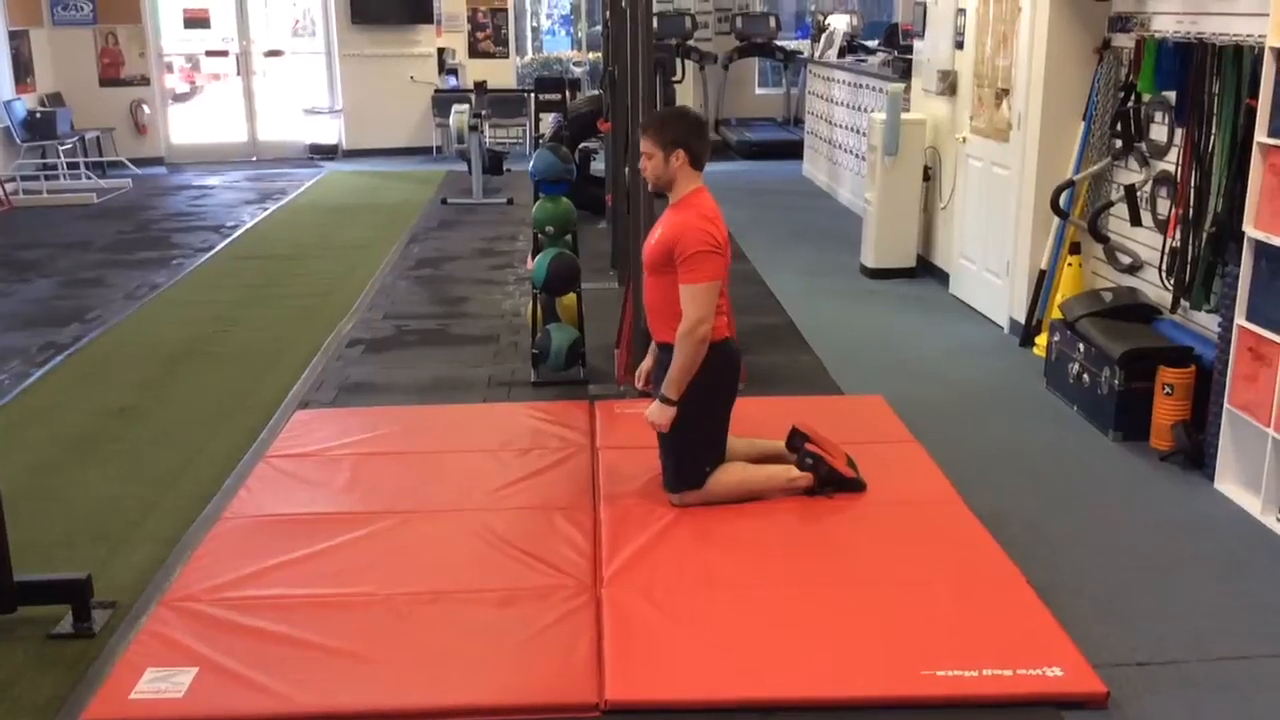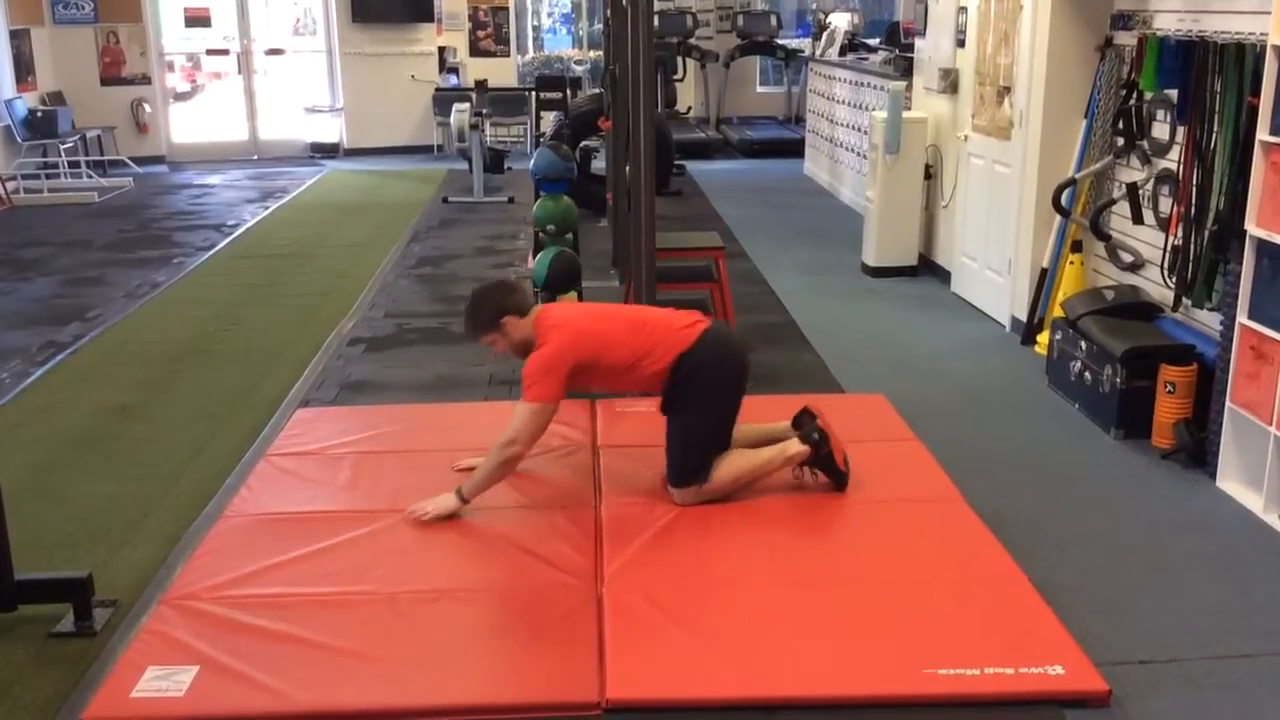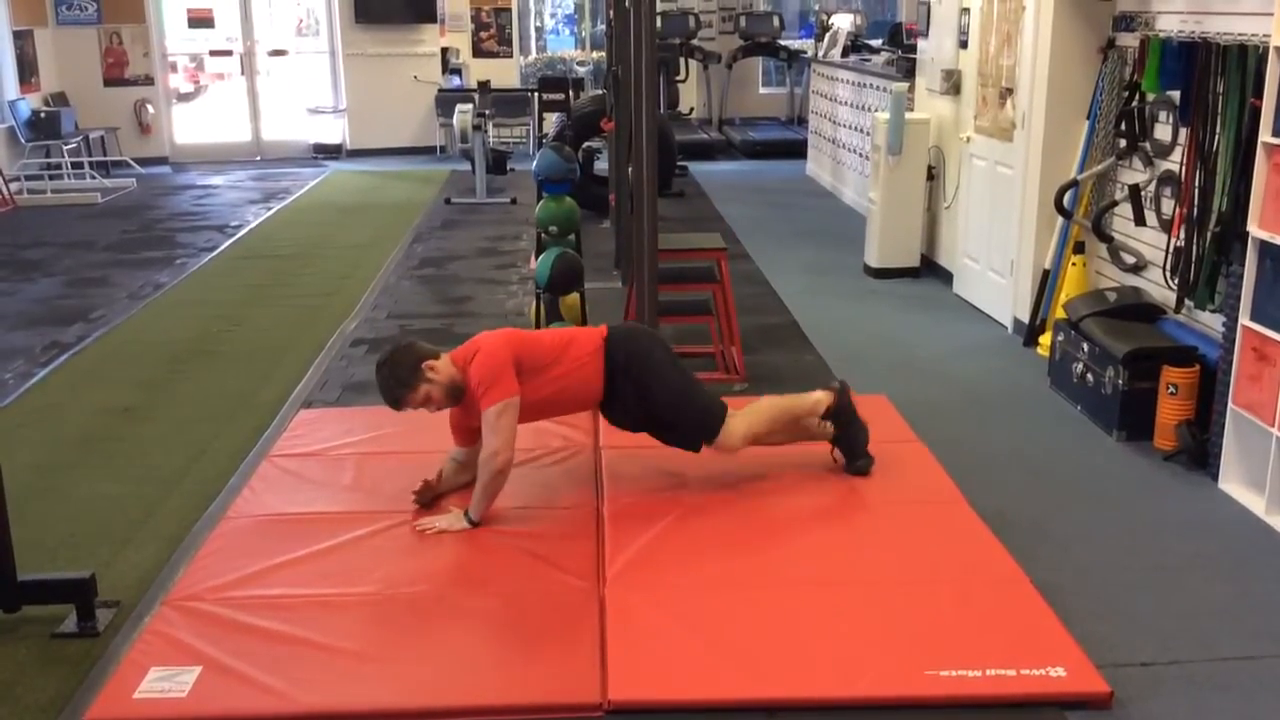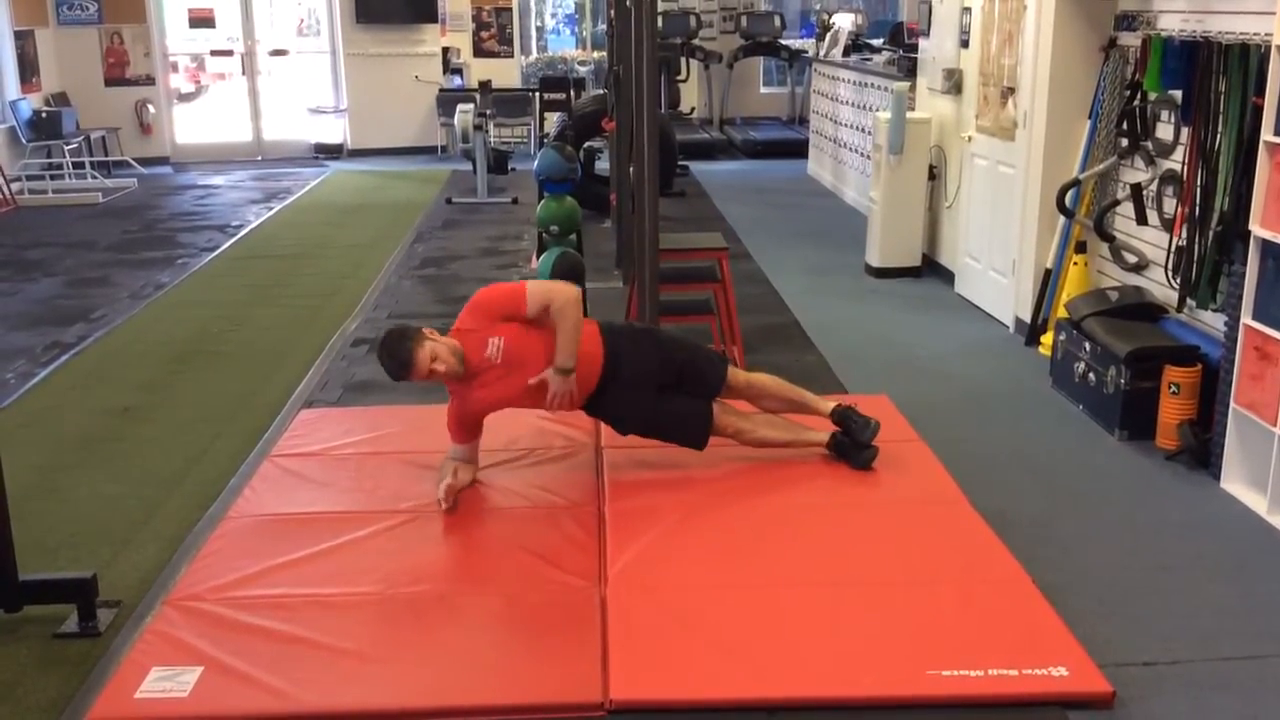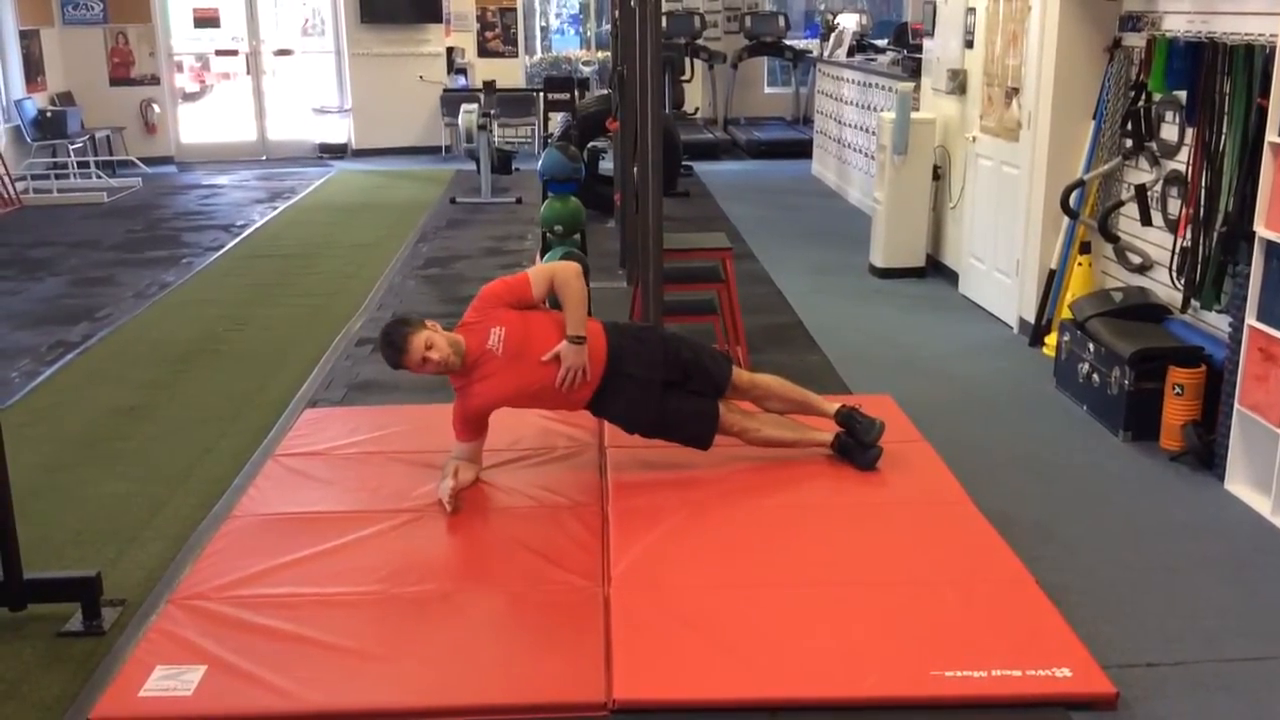
dt=1s
person 1, frame 1
left shoulder: (694, 225)
right shoulder: (682, 209)
left elbow: (697, 326)
left wrist: (667, 398)
right wrist: (654, 356)
left hip: (698, 365)
right hip: (680, 356)
left knee: (684, 489)
right knee: (700, 451)
left ankle: (806, 474)
right ankle: (793, 448)
person 1, frame 2
left shoulder: (552, 348)
right shoulder: (553, 320)
left elbow: (515, 444)
right elbow: (529, 413)
left wrist: (459, 498)
right wrist: (492, 461)
left hip: (705, 367)
right hip: (704, 347)
left knee: (685, 489)
right knee: (700, 451)
left ankle: (800, 450)
right ankle: (795, 428)
person 1, frame 3
left shoulder: (487, 361)
right shoulder: (463, 402)
left elbow: (499, 457)
right elbow: (466, 461)
left wrist: (471, 516)
right wrist: (438, 486)
left hip: (624, 356)
right hip: (614, 394)
left knee: (728, 434)
right knee: (726, 424)
left ankle: (826, 400)
right ankle: (831, 428)
person 1, frame 4
left shoulder: (482, 309)
right shoulder: (465, 401)
left elbow: (566, 296)
right elbow: (464, 457)
left wrist: (563, 369)
right wrist: (452, 479)
left hip: (618, 351)
right hip: (610, 397)
left knee: (739, 383)
right knee: (727, 422)
left ankle: (832, 409)
right ankle: (829, 440)
person 1, frame 5
left shoulder: (486, 305)
right shoulder: (470, 398)
left elbow: (567, 271)
right elbow: (467, 456)
left wrist: (576, 339)
right wrist: (453, 478)
left hip: (622, 348)
right hip: (615, 396)
left knee: (742, 383)
right knee: (733, 422)
left ankle: (837, 411)
right ankle: (835, 442)
